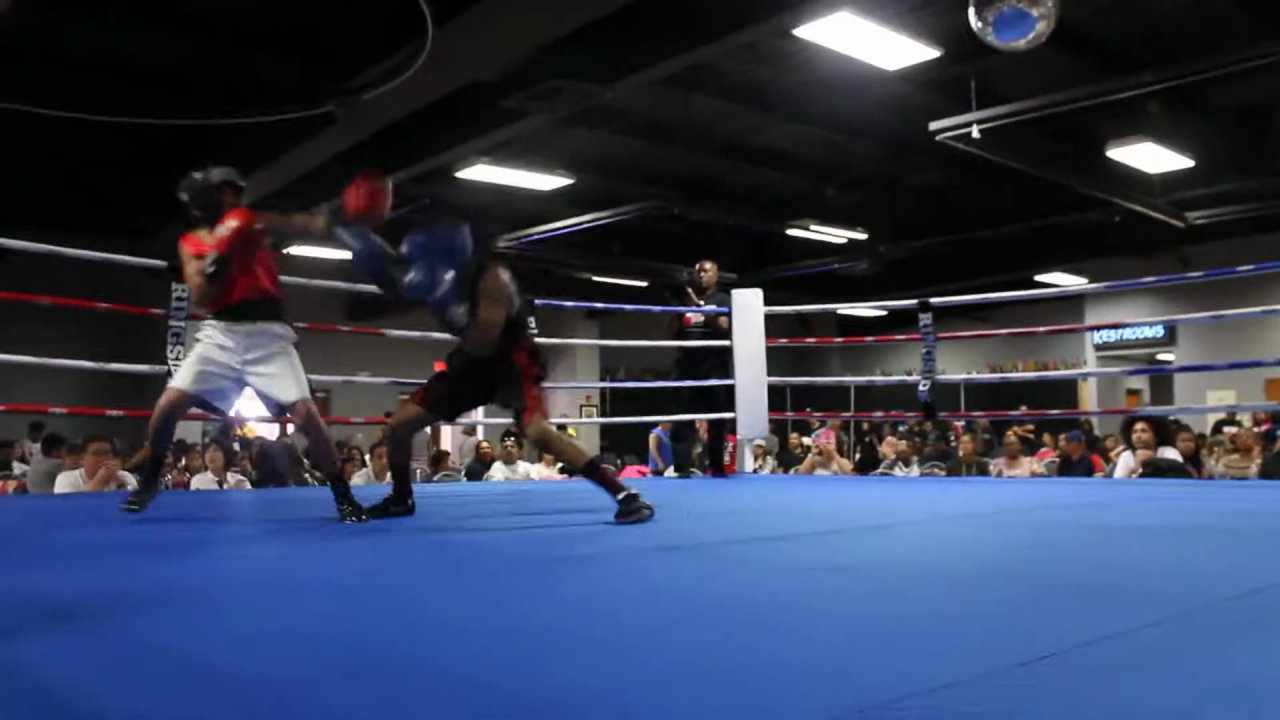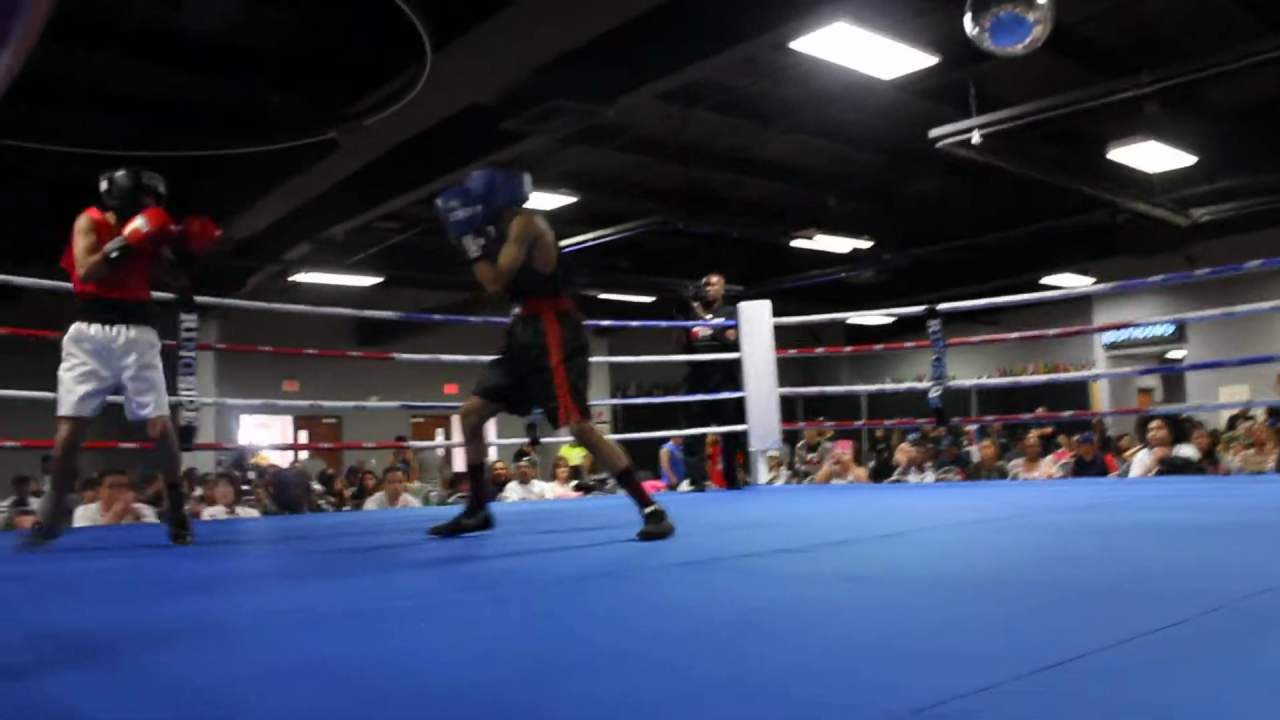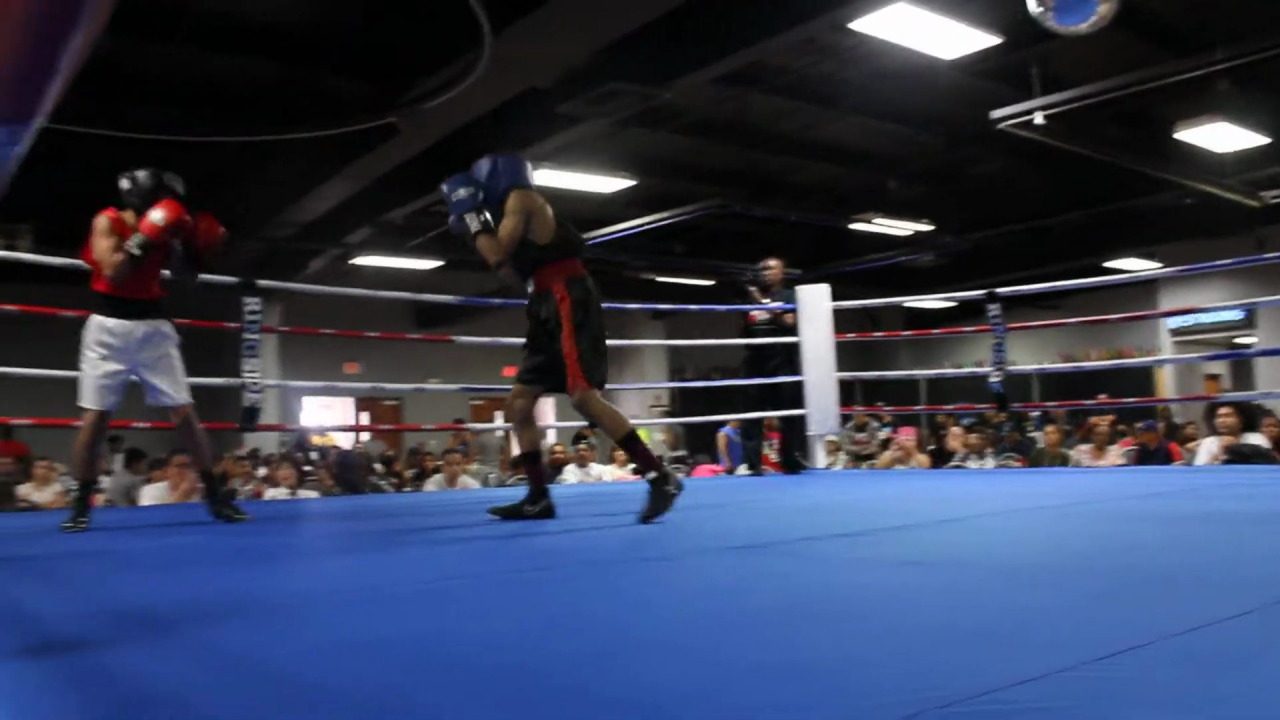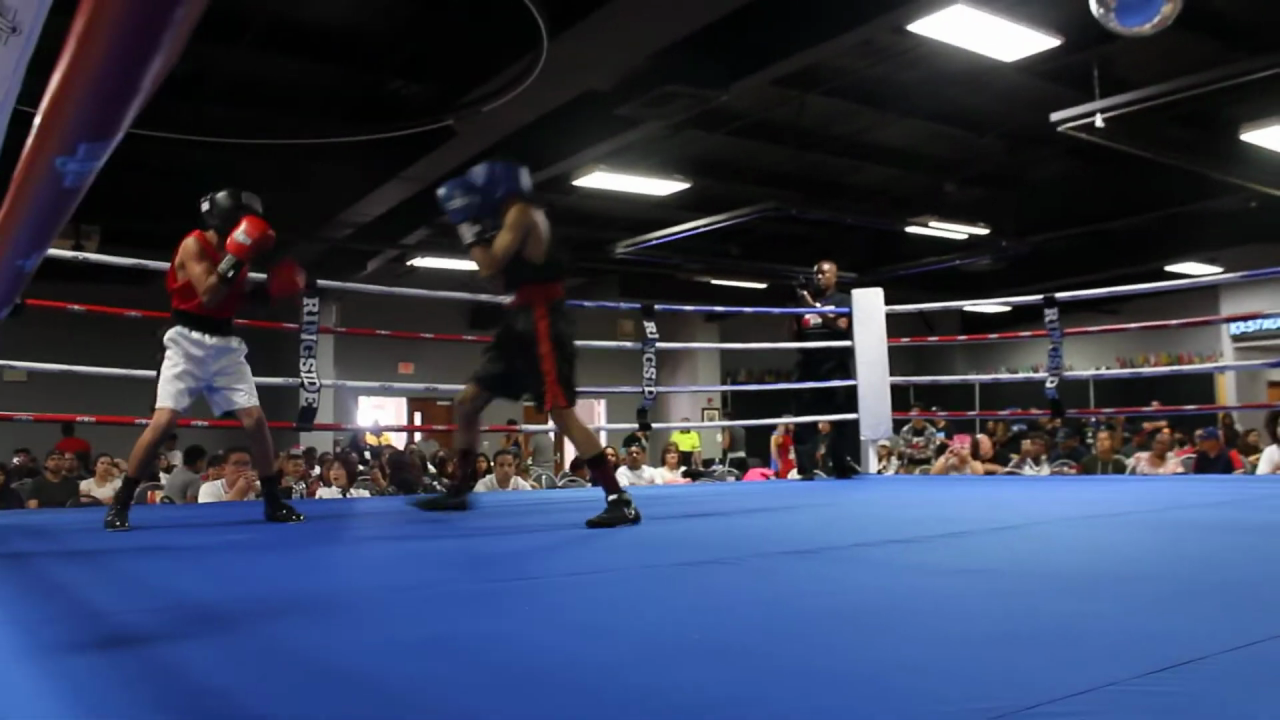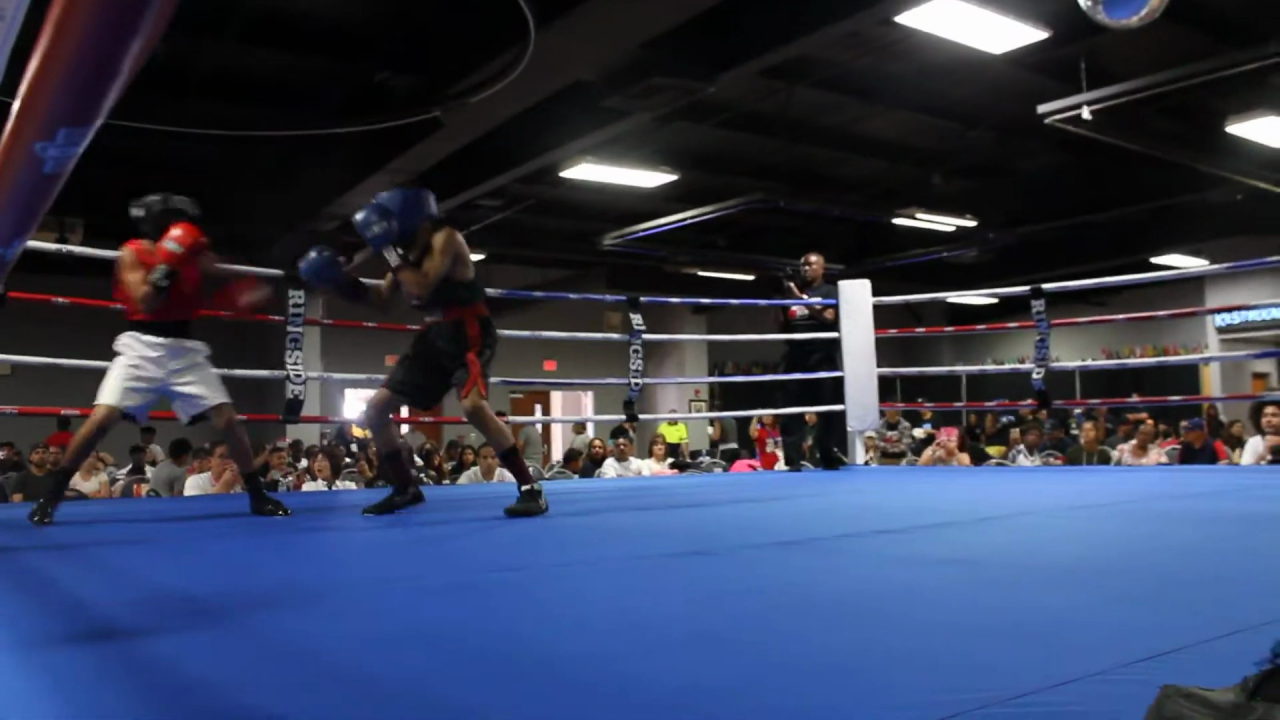
dt=0.4s
person 1, frame 1
left shoulder: (252, 224)
right shoulder: (190, 244)
left elbow: (300, 224)
right elbow: (200, 296)
left wrist: (324, 221)
right wrist: (217, 255)
left hip: (267, 333)
right hip: (222, 334)
left knee: (305, 413)
right knee: (168, 407)
left ankle: (343, 495)
right ankle: (148, 482)
person 1, frame 2
left shoulder: (148, 234)
right shoulder: (90, 222)
left elbow: (176, 276)
right elbow: (86, 272)
left wrist: (187, 244)
right wrist: (123, 242)
left hip: (135, 335)
right hip: (89, 335)
left knee: (160, 426)
right knee: (69, 430)
left ankle: (176, 513)
right ankle: (53, 515)
person 1, frame 3
left shoulder: (164, 229)
right shoulder: (108, 222)
left elbow: (186, 273)
right elbow: (113, 272)
left wrist: (196, 246)
right wrist: (145, 237)
left hip: (153, 328)
right hip: (110, 326)
left knee: (184, 414)
right knee: (95, 417)
left ankle: (216, 498)
right ankle: (81, 506)
person 1, frame 4
left shoulder: (238, 247)
right shoulder: (194, 245)
right elbow: (209, 296)
left wrist: (270, 289)
right wrist: (235, 255)
left hip: (225, 344)
right hip: (188, 341)
left knee: (255, 420)
right knee: (164, 420)
left ankle: (273, 502)
right ankle: (120, 504)
person 1, frame 5
left shoulder: (196, 256)
right shoulder: (132, 254)
left elbow: (226, 292)
right elbow: (144, 302)
left wrist: (245, 296)
right wrist: (166, 264)
left hip: (184, 349)
right hip: (142, 346)
left knee: (227, 419)
right knee: (102, 419)
left ankle: (259, 496)
right ankle: (53, 494)
person 2, frame 1
left shoulder: (491, 278)
right shoulder: (446, 271)
left elbow: (485, 343)
left wrist: (448, 304)
left hip: (512, 363)
right hip: (471, 363)
left knee: (537, 431)
right knee: (400, 424)
left ankle: (627, 496)
right ankle: (400, 499)
person 2, frame 2
left shoulder: (524, 223)
right shoulder: (508, 230)
left elbow: (496, 283)
right elbow: (500, 281)
left wrist: (469, 236)
right wrist: (472, 238)
left hip: (552, 333)
right hip: (524, 335)
left knee: (578, 427)
right knee: (471, 415)
left ankle: (651, 509)
right ankle: (477, 510)
person 2, frame 3
left shoulder: (521, 198)
right shoulder: (520, 210)
left elbow: (497, 256)
right elbow: (512, 268)
left wrist: (471, 215)
right wrist: (476, 227)
left hip: (567, 301)
right hip: (548, 308)
left knee: (584, 397)
right knee: (519, 403)
left ankle: (659, 477)
right ankle: (537, 497)
person 2, frame 4
left shoulder: (522, 213)
right shoulder: (511, 220)
left elbow: (490, 267)
left wrist: (467, 224)
right wrist: (474, 231)
left hip: (542, 320)
right hip: (519, 322)
left knee: (560, 413)
right knee: (466, 404)
left ankle: (619, 502)
right ankle: (459, 491)
person 2, frame 5
left shoulder: (446, 238)
right shoulder: (410, 247)
left elbow: (420, 290)
right elbow: (381, 299)
left wrist: (388, 248)
right wrist: (340, 282)
left hip: (467, 335)
right hip: (432, 337)
left knee: (473, 406)
right knee: (376, 410)
left ankle: (529, 488)
right ankle: (405, 489)
person 3, frame 1
left shoulder: (722, 300)
right shoulder: (686, 301)
left elbow: (723, 326)
right elbow: (675, 332)
left wrist: (699, 305)
left hip: (714, 366)
right hip: (689, 365)
left knee: (717, 418)
right knee: (683, 418)
left ankle: (717, 467)
right ankle: (682, 467)
person 3, frame 2
left shoulder: (730, 313)
right shoulder: (694, 314)
left elbow: (730, 338)
right elbow: (684, 346)
left wrist: (706, 319)
left hip: (724, 379)
right hip: (698, 378)
left knee: (730, 431)
left ankle: (732, 480)
right ankle: (697, 480)
person 3, frame 3
left shoulder: (788, 296)
right shoulder: (753, 298)
left elbow: (788, 322)
right elbow: (743, 331)
left wrist: (763, 303)
left hip: (782, 362)
right hip: (756, 362)
left knee: (789, 415)
left ankle: (791, 463)
right ankle: (754, 464)
person 3, frame 4
left shoulder: (843, 300)
right shoulder: (805, 302)
left elbow: (841, 325)
right elbow: (796, 334)
left wrist: (815, 307)
left hip: (835, 367)
right hip: (809, 366)
left knee: (842, 419)
right knee: (804, 420)
left ankle: (843, 467)
right ankle: (805, 469)
person 3, frame 5
left shoulder: (829, 292)
right shoulder: (792, 294)
left elbow: (828, 317)
right elbow: (783, 326)
left wrist: (801, 298)
left hip: (823, 357)
right hip: (796, 357)
left knee: (829, 410)
right knee: (792, 411)
left ankle: (830, 458)
right ankle: (793, 460)
